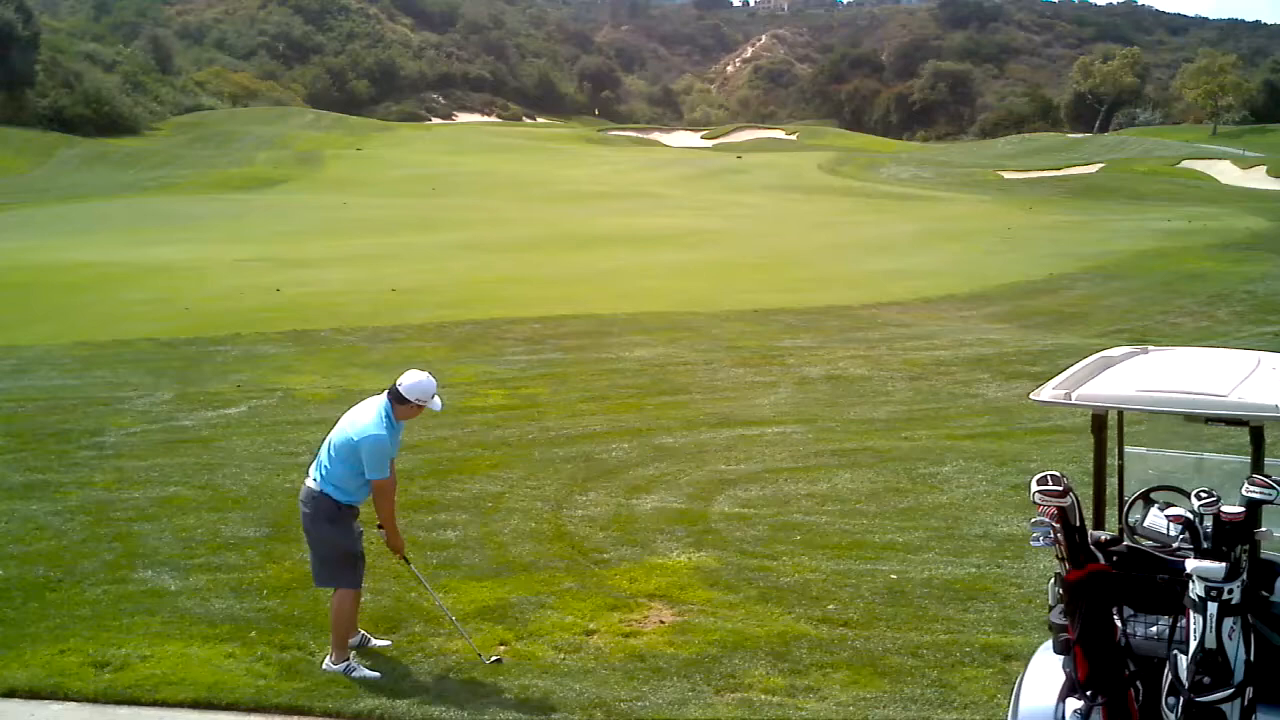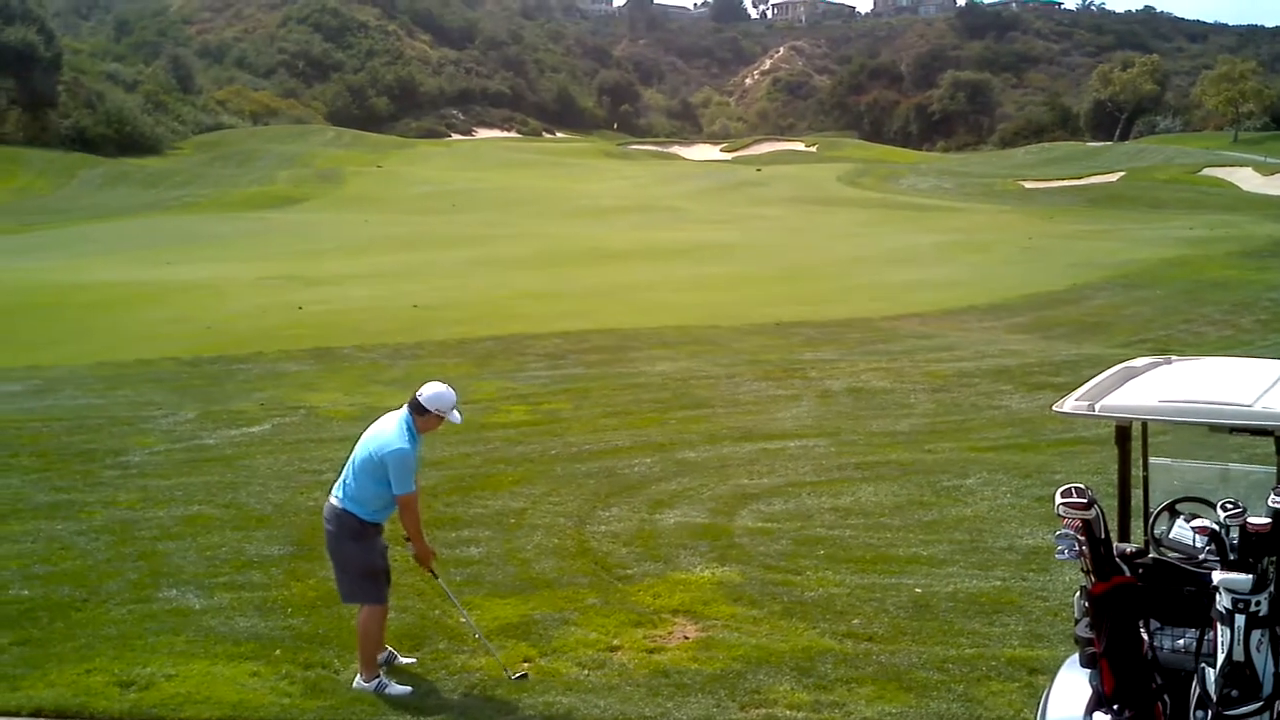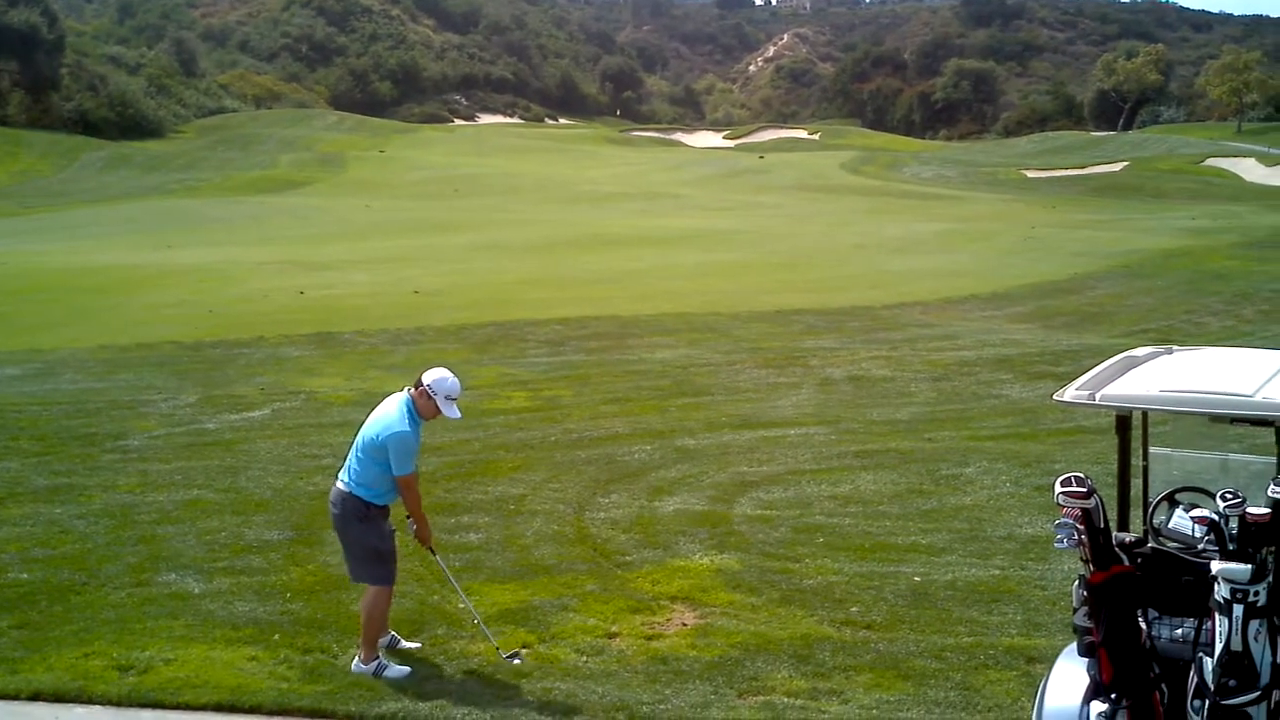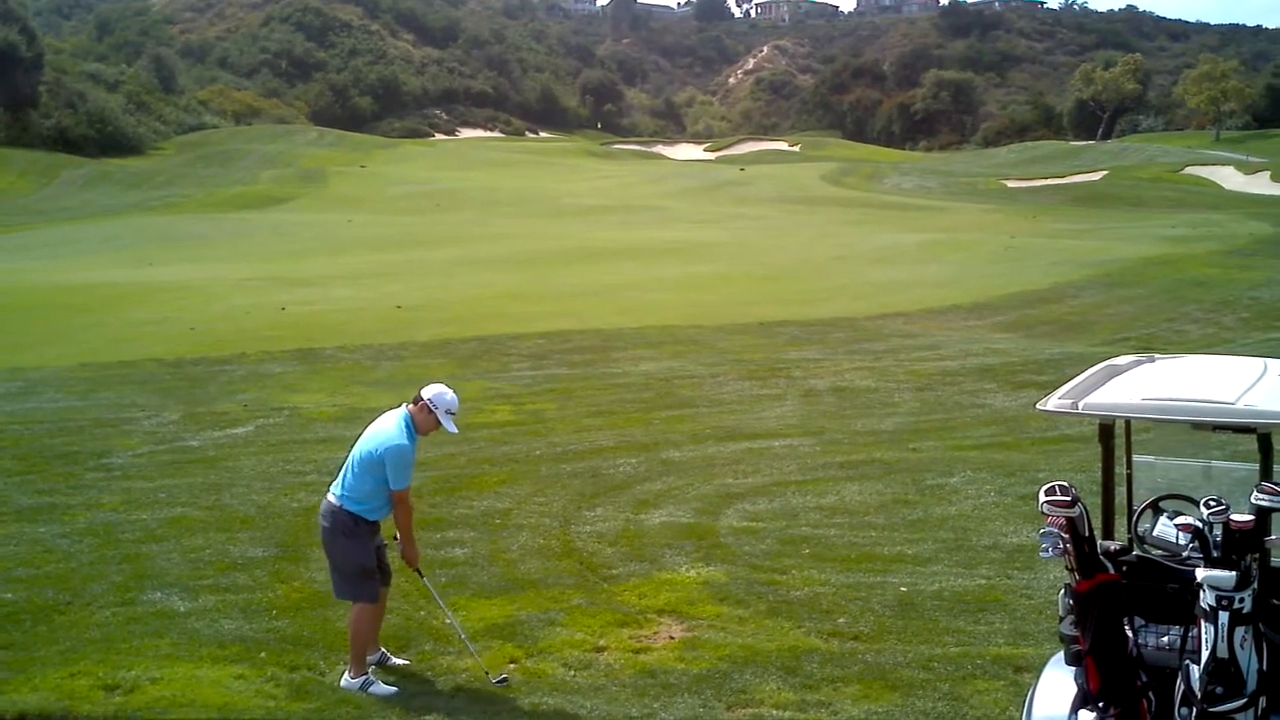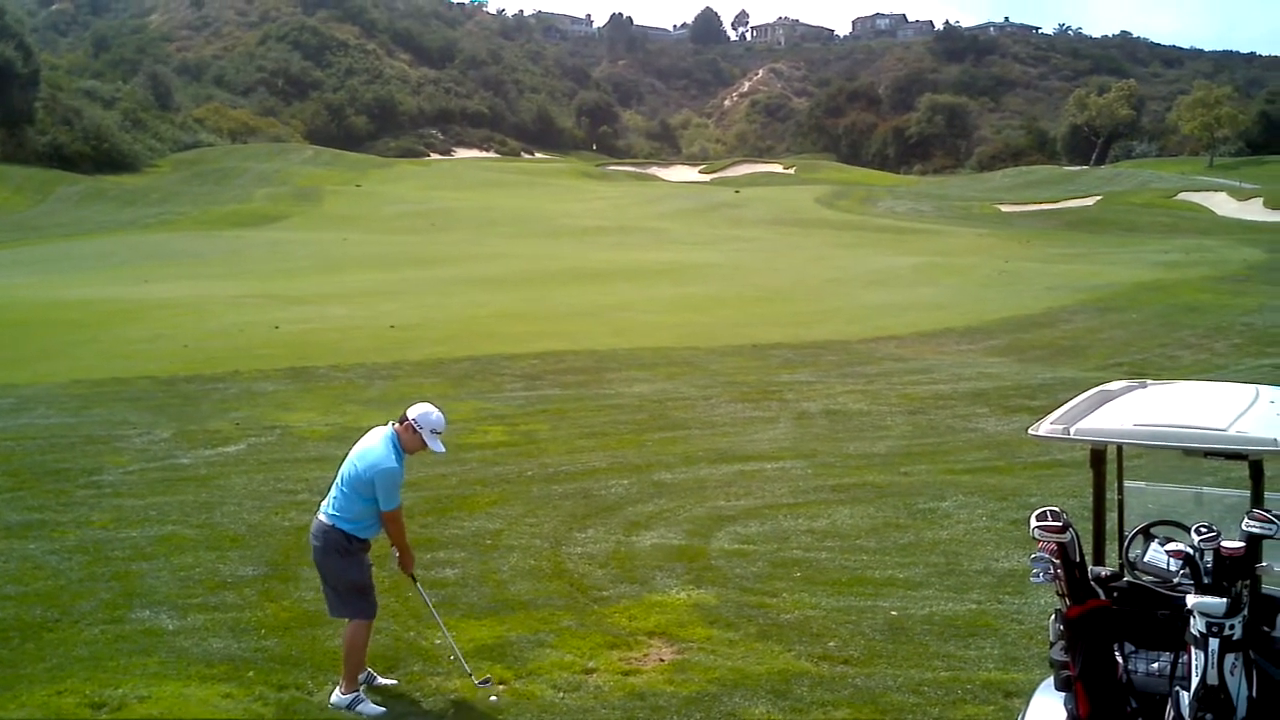
dt=1s
person 1, frame 1
left shoulder: (387, 411)
right shoulder: (375, 434)
left elbow: (390, 473)
right elbow: (381, 491)
left wrist: (391, 523)
right wrist: (393, 535)
left hip: (338, 500)
right hip: (325, 504)
left knee: (354, 573)
right knee: (347, 581)
left ankle: (350, 633)
right ankle: (338, 657)
person 1, frame 2
left shoulder: (400, 422)
right shoulder: (400, 448)
left elbow: (411, 491)
right elbow: (407, 506)
left wrist: (419, 540)
right wrist: (421, 548)
left hip: (359, 516)
right hip: (350, 522)
left knee: (380, 588)
right knee: (372, 598)
left ankle: (377, 652)
right ankle: (368, 675)
person 1, frame 3
left shoulder: (400, 402)
right shoulder: (401, 430)
left elbow: (409, 476)
right elbow: (408, 487)
left wrist: (416, 517)
right wrist: (422, 525)
left hip: (368, 501)
right hip: (356, 506)
left knee: (386, 571)
right knee: (379, 580)
left ankle: (381, 634)
right ankle: (367, 658)
person 1, frame 4
left shoulder: (396, 418)
right shoulder: (399, 444)
left elbow: (397, 497)
right elbow: (401, 503)
left wrist: (403, 537)
right wrist: (409, 545)
left hip: (358, 516)
right hip: (346, 521)
left knee: (380, 585)
right knee: (366, 596)
left ankle: (372, 651)
right ankle: (356, 673)
person 1, frame 5
left shoulder: (380, 434)
right shoulder: (387, 466)
right elbow: (392, 519)
left wrist: (398, 546)
right wrist: (406, 554)
left hip: (343, 533)
right hip: (338, 540)
left knee: (364, 608)
right knee: (361, 613)
left ankle: (359, 671)
right ankle: (347, 691)
